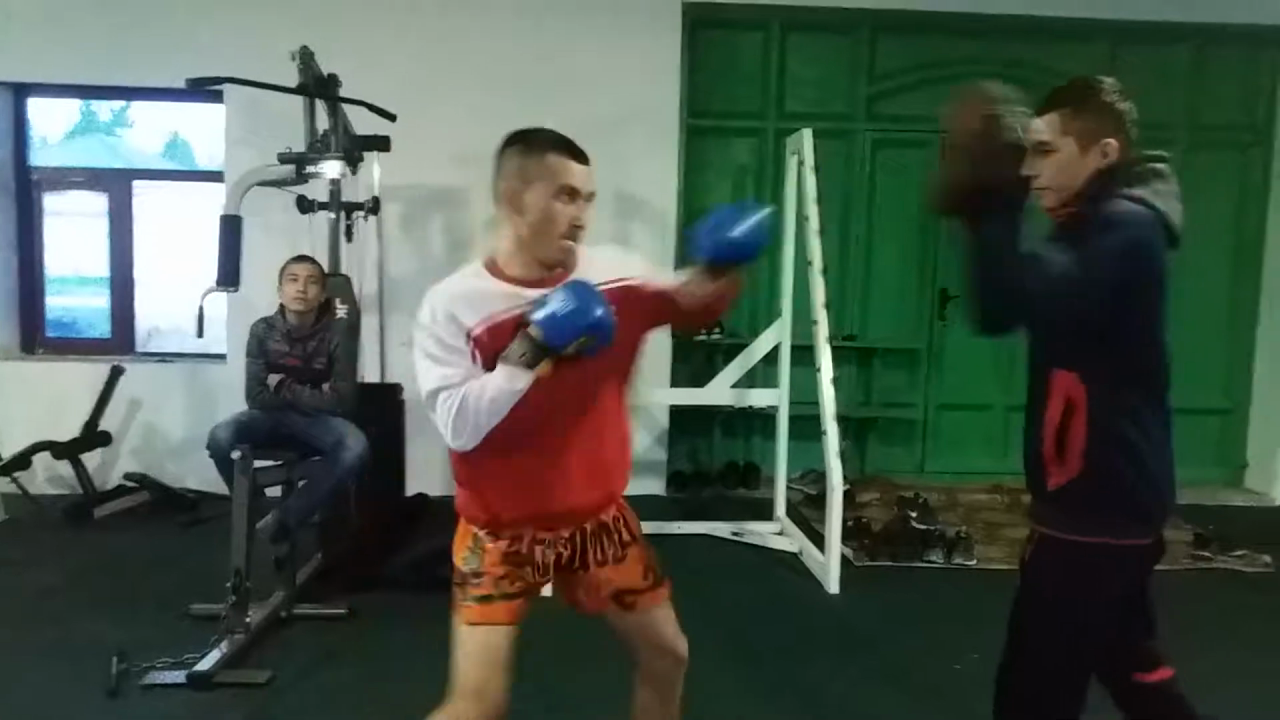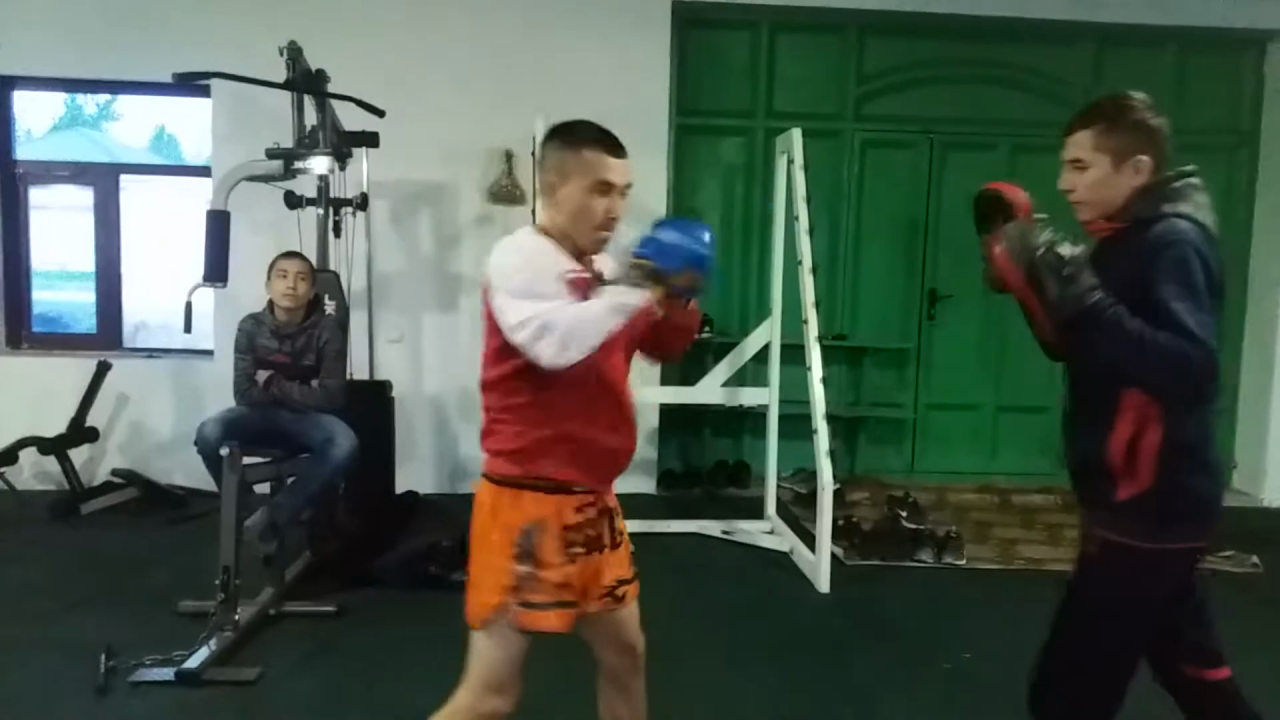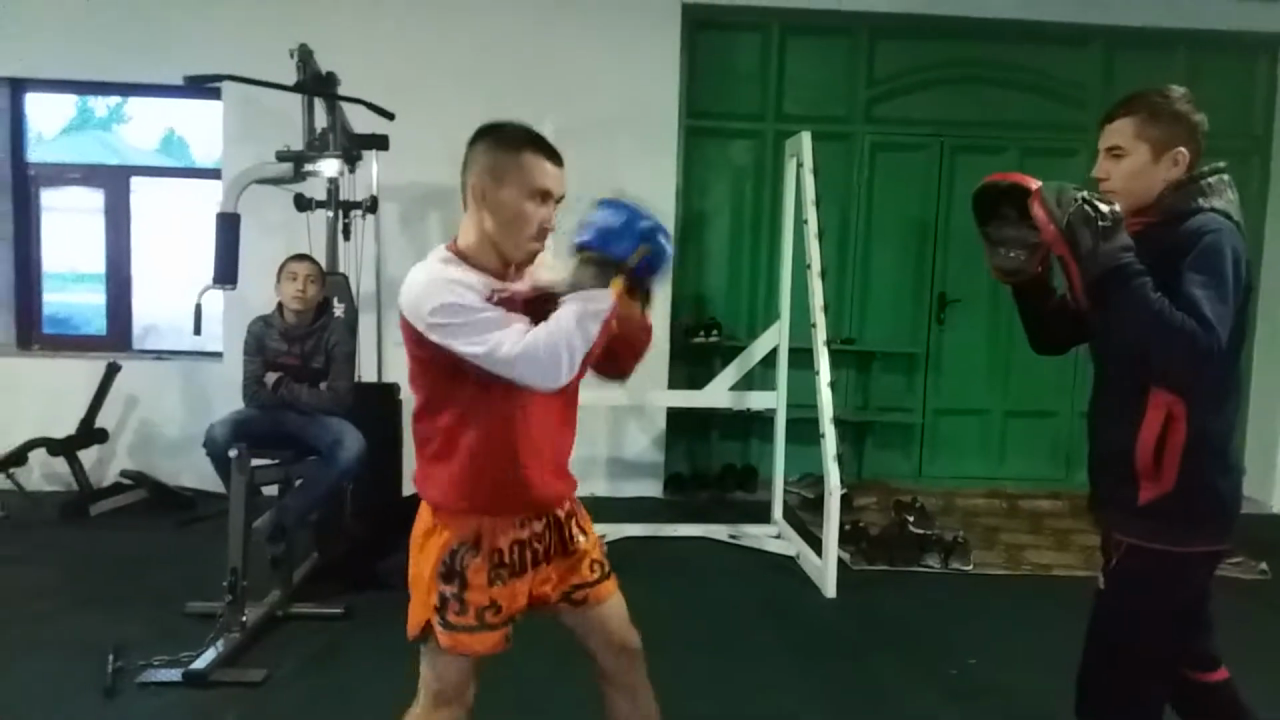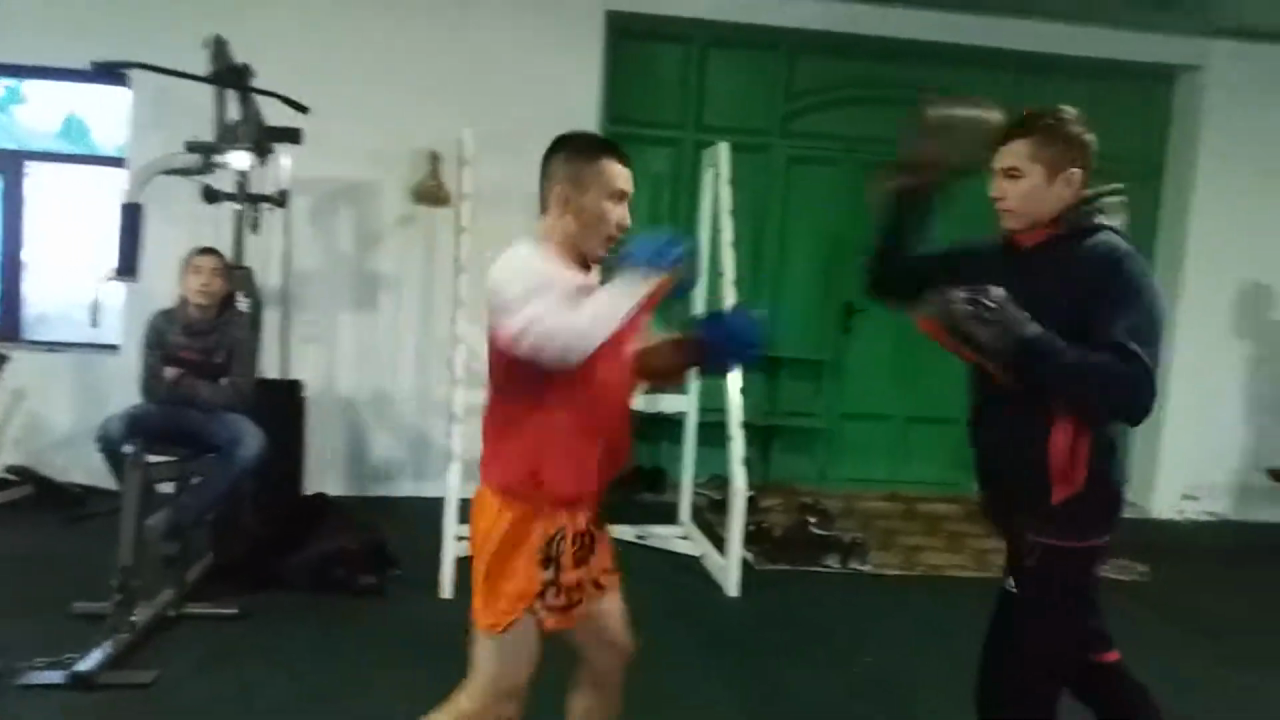
dt=0.5s
person 1, frame 1
left shoulder: (1123, 228)
right shoulder: (1100, 225)
left elbow: (1024, 296)
right elbow: (1000, 308)
left wrist: (984, 201)
right wrist: (994, 195)
left hip: (1098, 496)
right hip: (1119, 488)
right knee: (1130, 664)
person 1, frame 2
left shoulder: (1173, 244)
right shoulder: (1123, 245)
left elbow: (1188, 375)
right elbow: (1071, 346)
left wrist: (1081, 304)
right wrist: (1033, 281)
left hip: (1151, 507)
right hip: (1151, 502)
right knee: (1188, 662)
person 1, frame 3
left shoulder: (1207, 239)
right shoulder: (1144, 239)
left elbow: (1193, 357)
right elbow: (1054, 336)
left wrist: (1110, 265)
right wrist: (1026, 273)
left hip: (1172, 504)
right hip: (1150, 500)
right knee: (1184, 667)
person 1, frame 4
left shoulder: (1109, 262)
right shoulder: (1007, 258)
left elbow: (1129, 393)
right elbow: (894, 283)
left wrist: (1025, 342)
right wrist: (906, 204)
left hip: (1066, 503)
right hip: (1030, 497)
right knee: (1079, 651)
person 2, frame 1
left shoulder: (607, 270)
right shoulder: (454, 303)
left elbow: (695, 302)
right elbow: (457, 426)
left wrist: (726, 267)
right wrist: (532, 354)
left hip: (598, 516)
right hip: (502, 529)
left knee: (667, 656)
person 2, frame 2
left shoulder: (601, 269)
right shoulder: (520, 258)
left elbow: (668, 346)
right elbow: (559, 345)
left wrist: (675, 299)
right wrist: (639, 285)
left hip: (589, 499)
right hip: (529, 502)
left knee: (626, 654)
person 2, frame 3
left shoulder: (535, 275)
right shoulder: (433, 287)
left elbow: (611, 357)
right elbow: (545, 364)
left wrist: (629, 305)
right wrist: (600, 275)
left hip: (549, 514)
right hip: (470, 529)
left knee: (622, 651)
person 2, frame 4
left shoulder: (583, 277)
right shoulder: (526, 273)
left elbow: (613, 367)
right elbow: (571, 338)
left wrist: (692, 348)
right wrist: (641, 279)
left hip: (573, 512)
right hip: (527, 513)
left knee: (612, 655)
person 3, frame 1
left shoulder: (336, 335)
right shoulder: (263, 330)
left elbow: (341, 402)
right elbow: (256, 398)
left wrist: (286, 388)
right wrist: (311, 395)
left hip: (319, 421)
right hip: (274, 418)
left knee: (356, 449)
right knee: (220, 438)
left ankle: (280, 521)
person 3, frame 2
left shoulder: (326, 330)
right shoulder: (251, 327)
left elbow: (330, 398)
right elbow: (245, 394)
left wrist: (274, 384)
right wrist: (300, 392)
left hip: (308, 418)
right hip: (262, 414)
left knee: (345, 446)
right knee: (208, 434)
left ankle: (270, 519)
person 3, frame 3
left shoulder: (335, 333)
right shoulder: (260, 329)
left elbow: (338, 401)
right elbow: (253, 395)
left wrist: (283, 387)
right wrist: (309, 394)
left hip: (317, 421)
right hip: (271, 417)
left knee: (353, 448)
right knee: (217, 436)
left ankle: (279, 521)
person 3, frame 4
left shoulder: (238, 328)
right shoulder: (162, 323)
left elbow: (238, 397)
right elbow: (153, 390)
left wrist: (182, 382)
right wrist: (209, 390)
left hip: (217, 417)
right hip: (170, 412)
left knee: (253, 445)
right knee: (111, 431)
left ankle: (173, 518)
